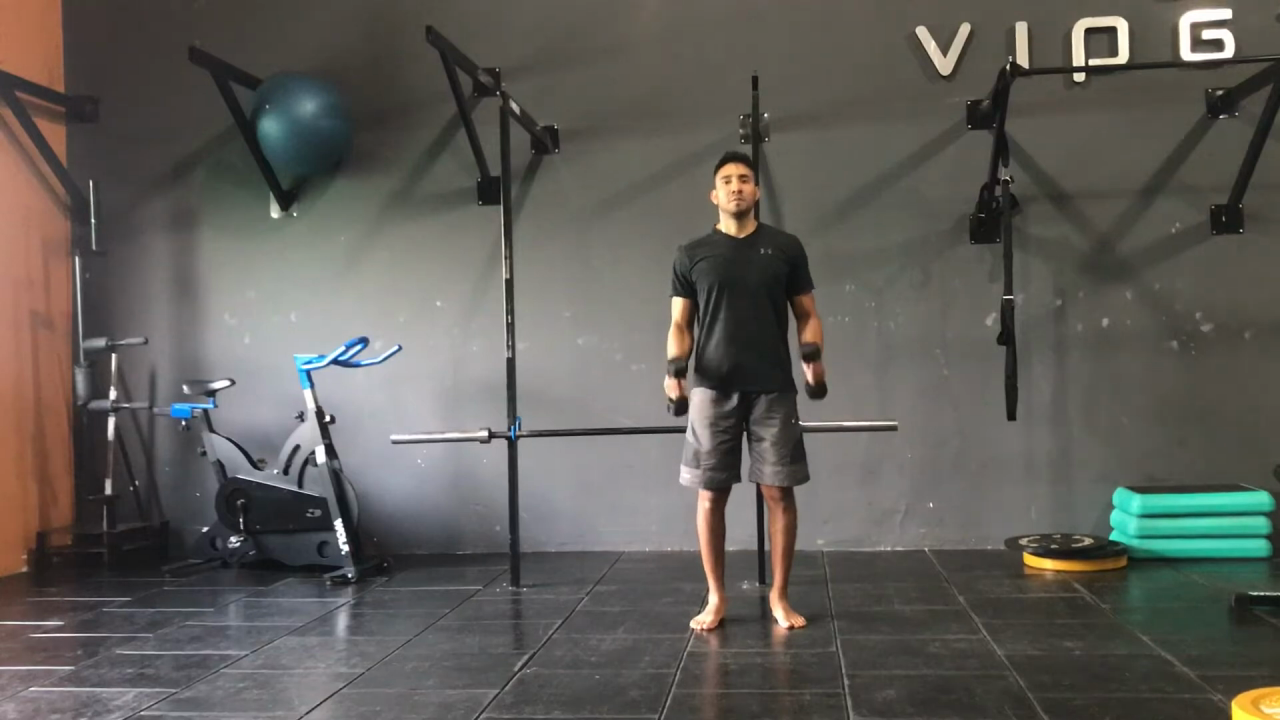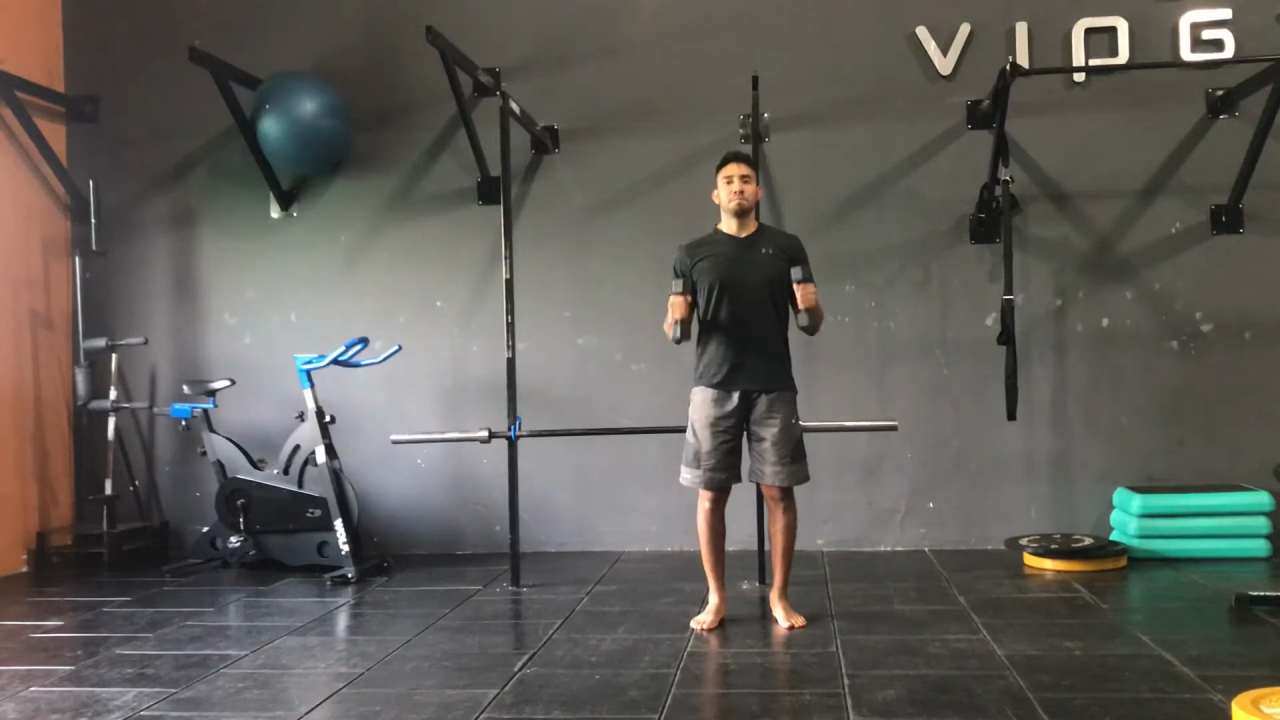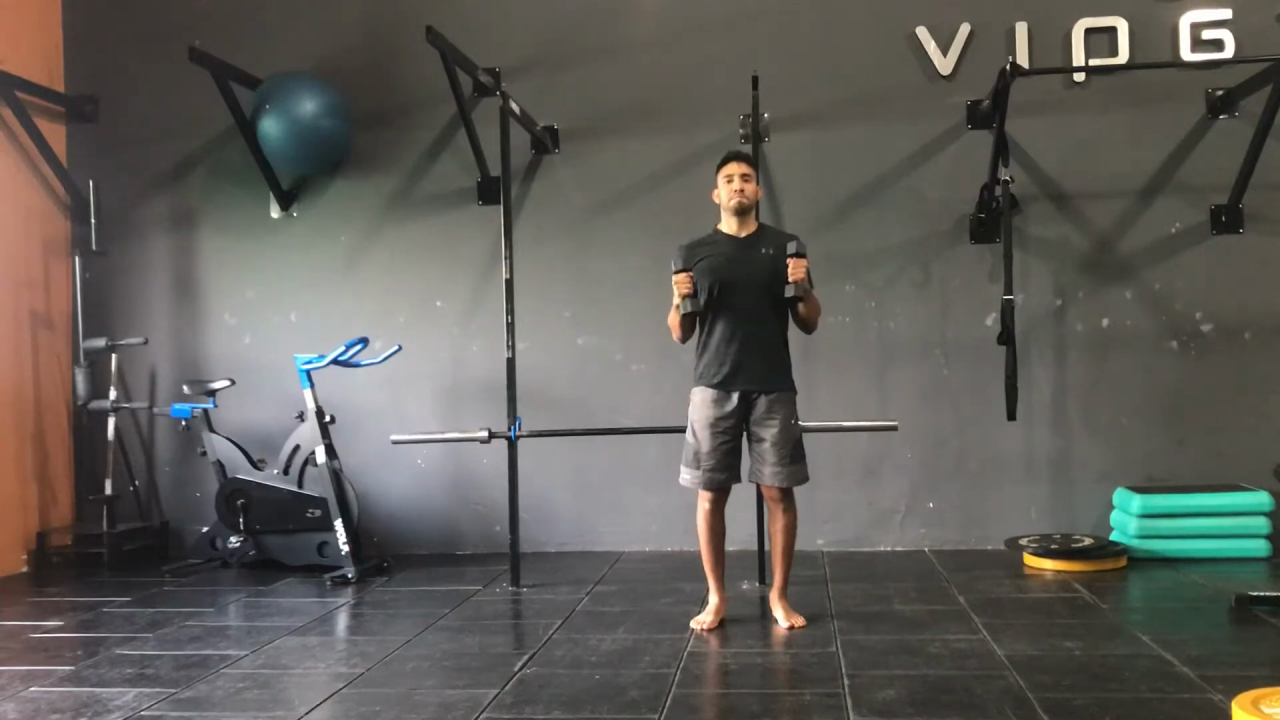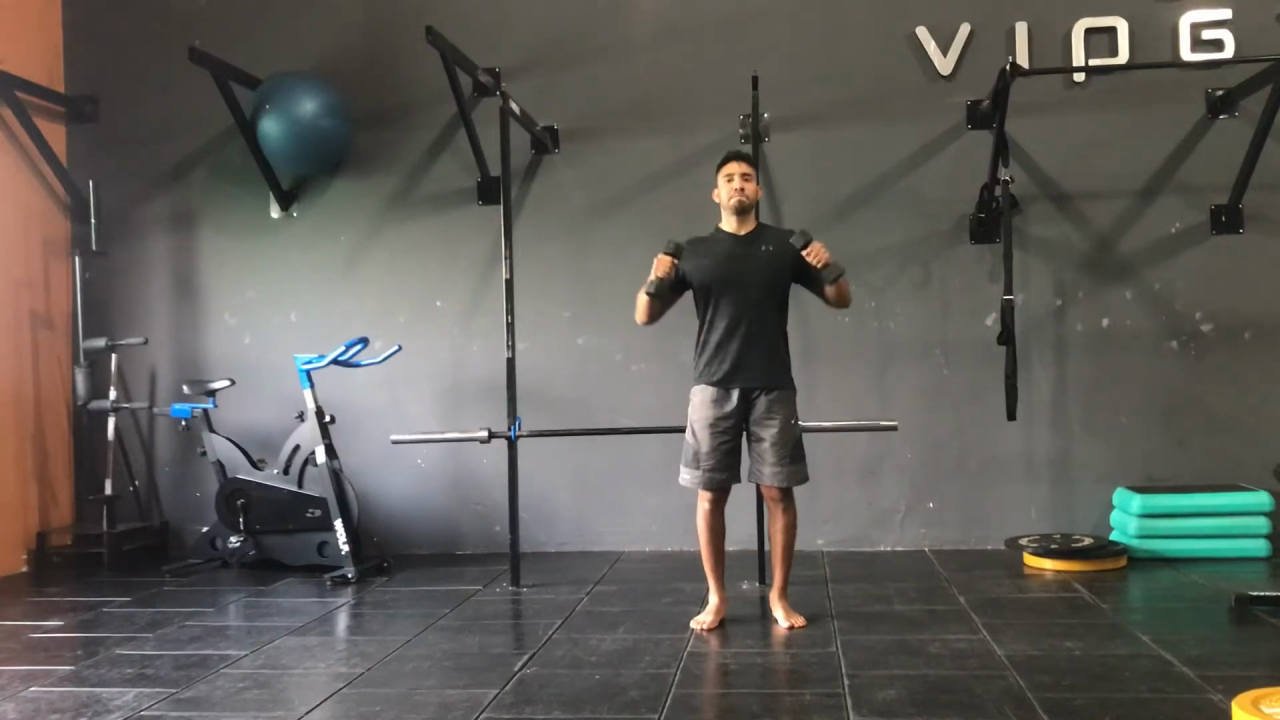
dt=0.3s
person 1, frame 1
left shoulder: (786, 247)
right shoulder: (692, 255)
left elbow: (808, 314)
right elbow: (680, 324)
left wrist: (814, 358)
right wrist: (675, 368)
left hip: (773, 390)
right hip: (713, 392)
left knee: (779, 492)
right knee: (710, 494)
left ankle: (779, 596)
right ankle: (715, 598)
person 1, frame 2
left shoulder: (786, 247)
right shoulder: (693, 253)
left elbow: (809, 319)
right elbow: (676, 324)
left wrist: (813, 306)
right wrist: (673, 318)
left hip: (774, 389)
right hip: (714, 388)
left knee: (780, 492)
right knee: (711, 494)
left ankle: (779, 595)
right ankle: (716, 597)
person 1, frame 3
left shoulder: (784, 246)
right shoulder: (694, 253)
left elbow: (809, 323)
right elbow: (681, 333)
left wrist: (804, 289)
right wrist: (679, 302)
left hip: (773, 389)
right hip: (714, 388)
left knee: (779, 492)
right knee: (710, 494)
left ankle: (779, 596)
right ankle: (715, 598)
person 1, frame 4
left shoulder: (786, 244)
right shoulder: (693, 251)
left elbow: (841, 300)
right elbow: (645, 316)
left wrist: (829, 268)
right wrist: (655, 283)
left hip: (773, 388)
right hip: (714, 387)
left knee: (780, 492)
right knee: (710, 494)
left ankle: (779, 596)
right ankle: (716, 598)
